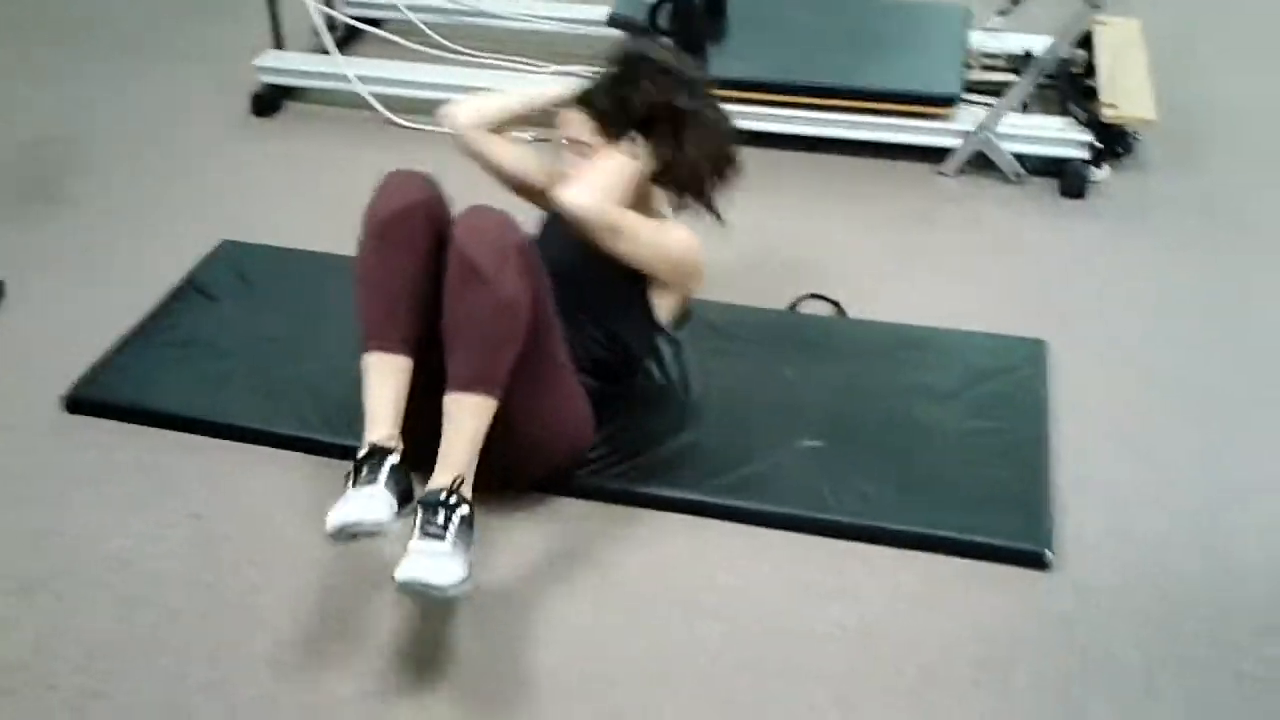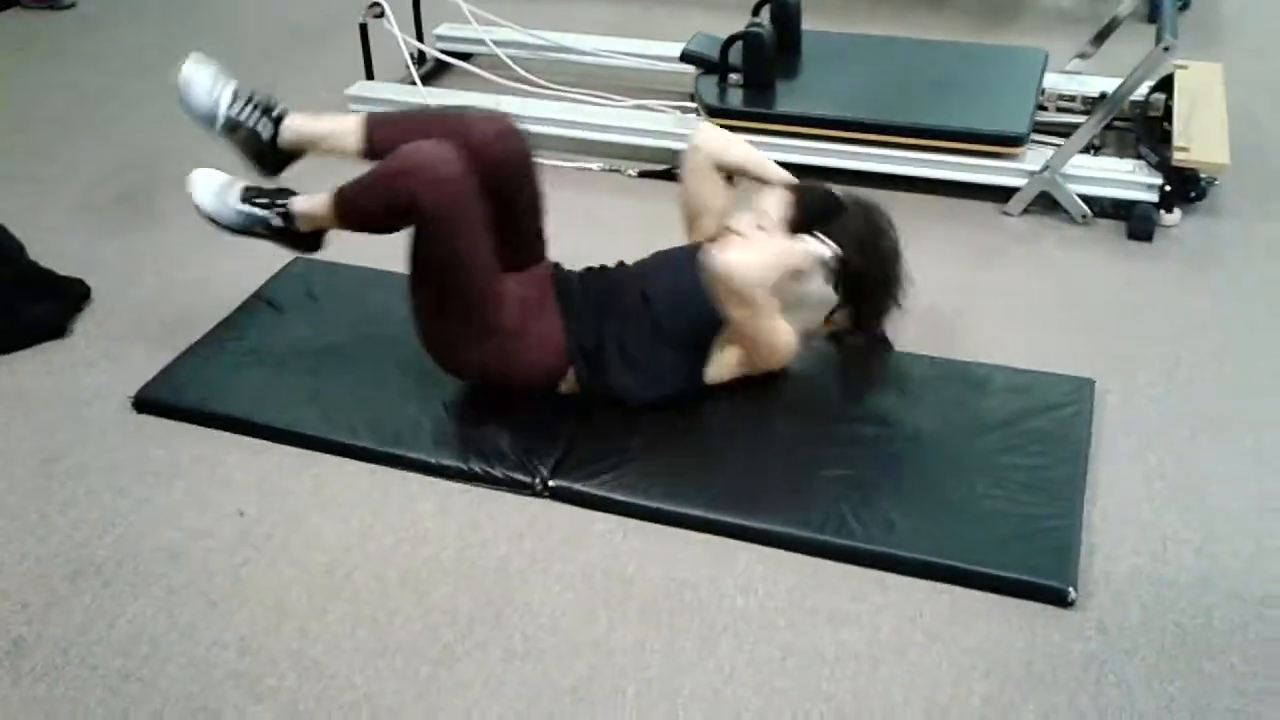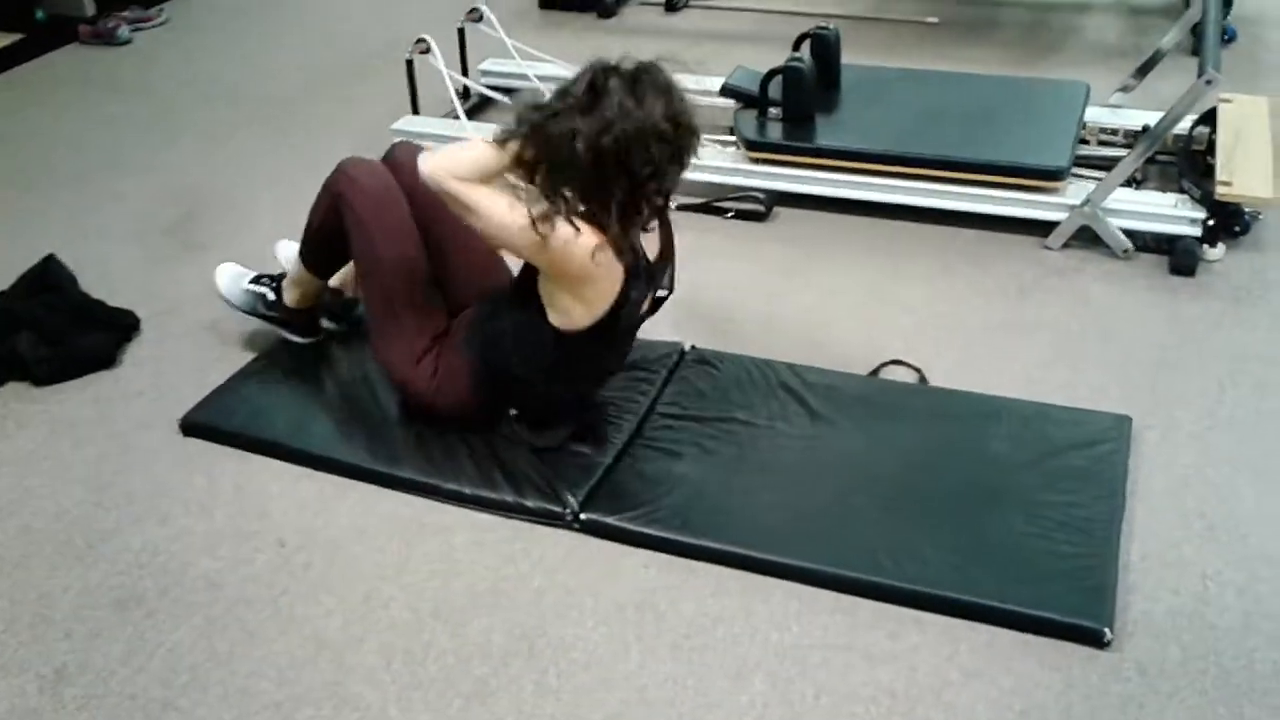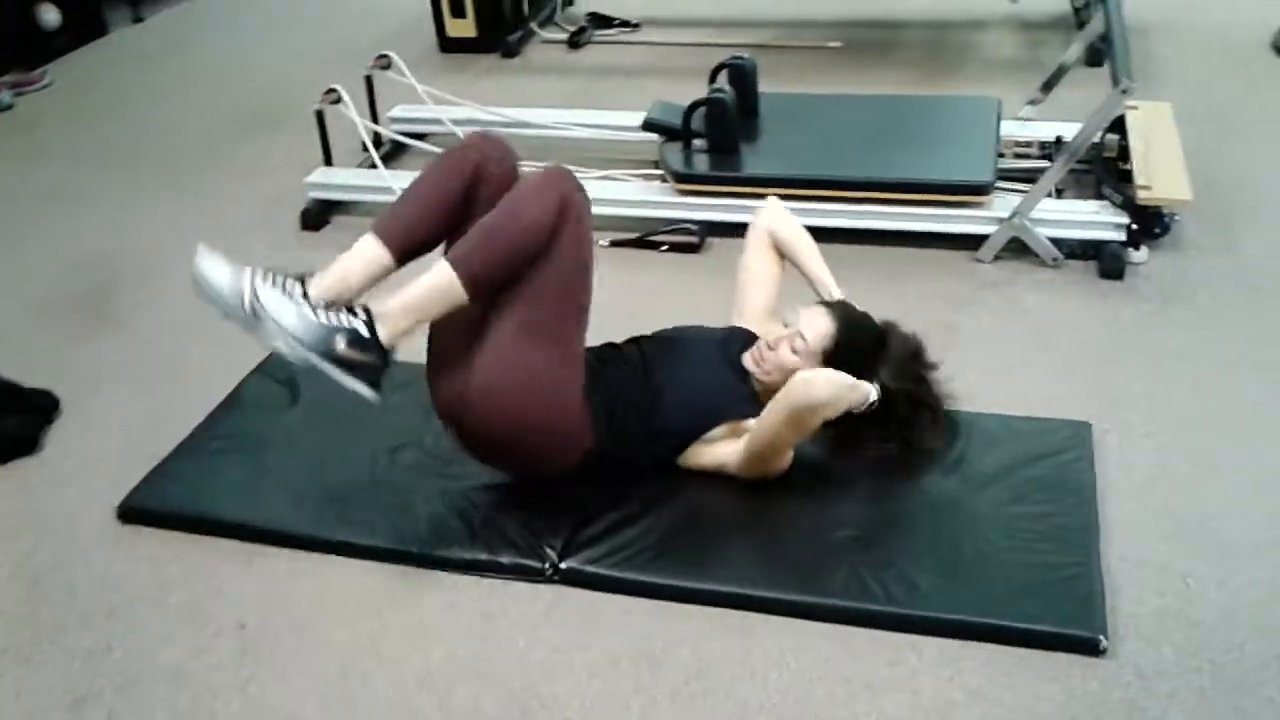
dt=0.7s
person 1, frame 1
left shoulder: (677, 255)
right shoulder: (563, 187)
left elbow: (579, 201)
right elbow: (462, 120)
left wrist: (640, 148)
right wrist: (572, 96)
left hip: (536, 426)
right hip: (446, 394)
left knee: (488, 230)
right knee: (408, 194)
left ankle: (450, 499)
right ankle: (383, 458)
person 1, frame 2
left shoulder: (764, 344)
right shoulder: (717, 253)
left elbow: (737, 266)
right elbow: (706, 145)
left wrist: (801, 255)
right wrist: (793, 185)
left hip: (510, 343)
right hip: (539, 290)
left knee: (428, 168)
right knee: (492, 137)
left ankle: (295, 220)
right ankle: (275, 133)
person 1, frame 3
left shoulder: (582, 253)
right shoulder: (643, 216)
left elbow: (439, 171)
left wrist: (528, 143)
left hip: (449, 375)
right hip: (493, 326)
left knee: (358, 179)
right knee: (398, 163)
left ankle: (294, 303)
right ankle: (334, 291)
person 1, frame 4
left shoulder: (764, 448)
right shoulder: (752, 332)
left elbow: (811, 395)
right elbow: (774, 220)
left wrist: (858, 390)
right wrist: (833, 296)
left hip: (531, 418)
right hip: (481, 378)
left knee: (557, 190)
right knee: (483, 155)
left ankle: (367, 338)
right ankle: (314, 301)
